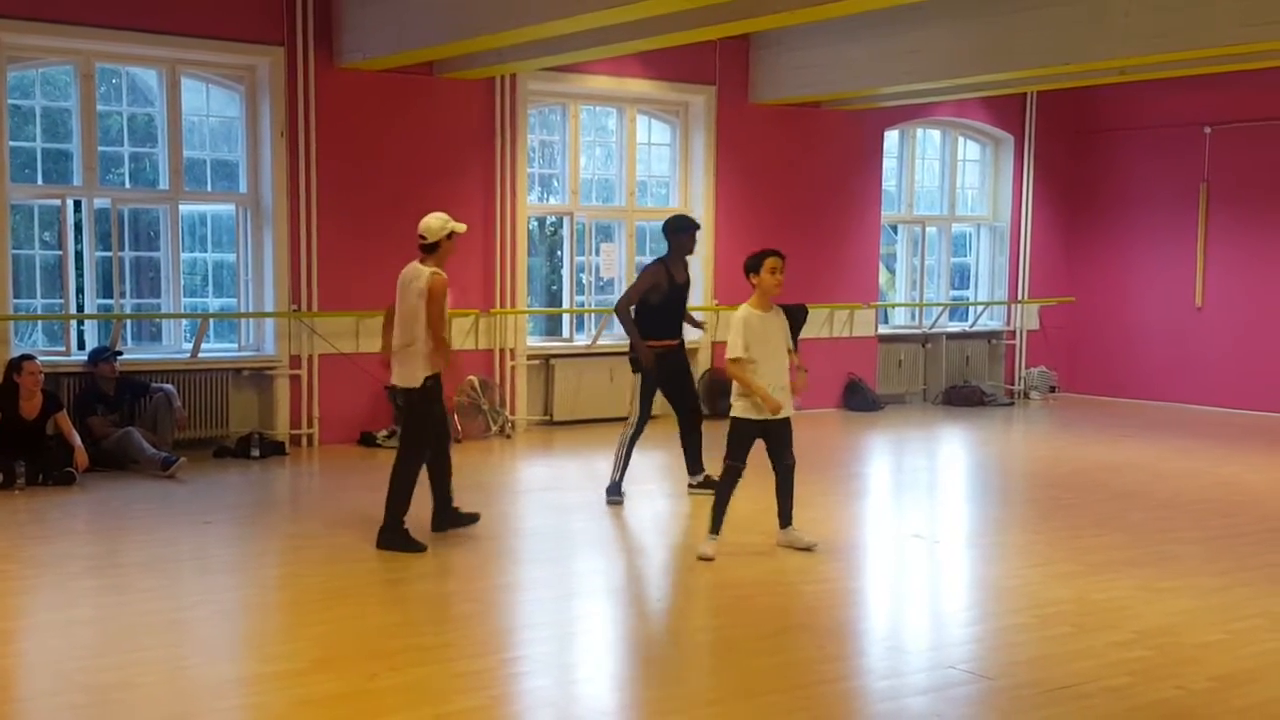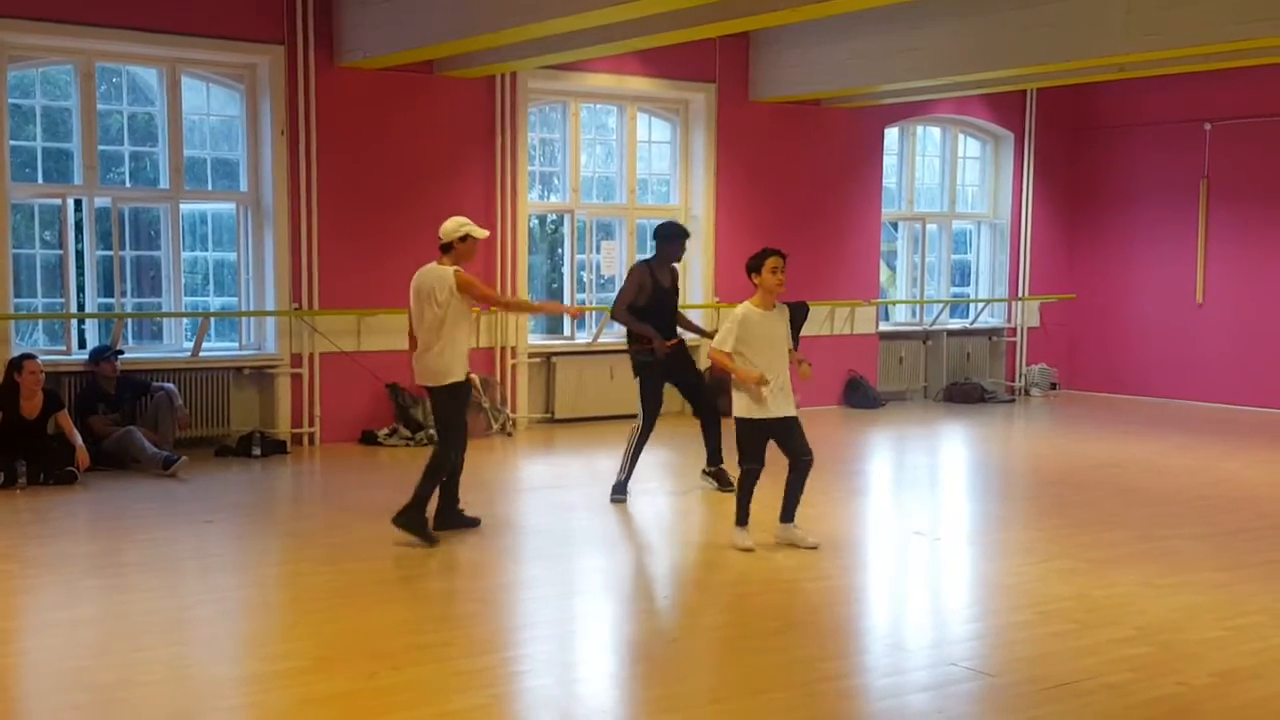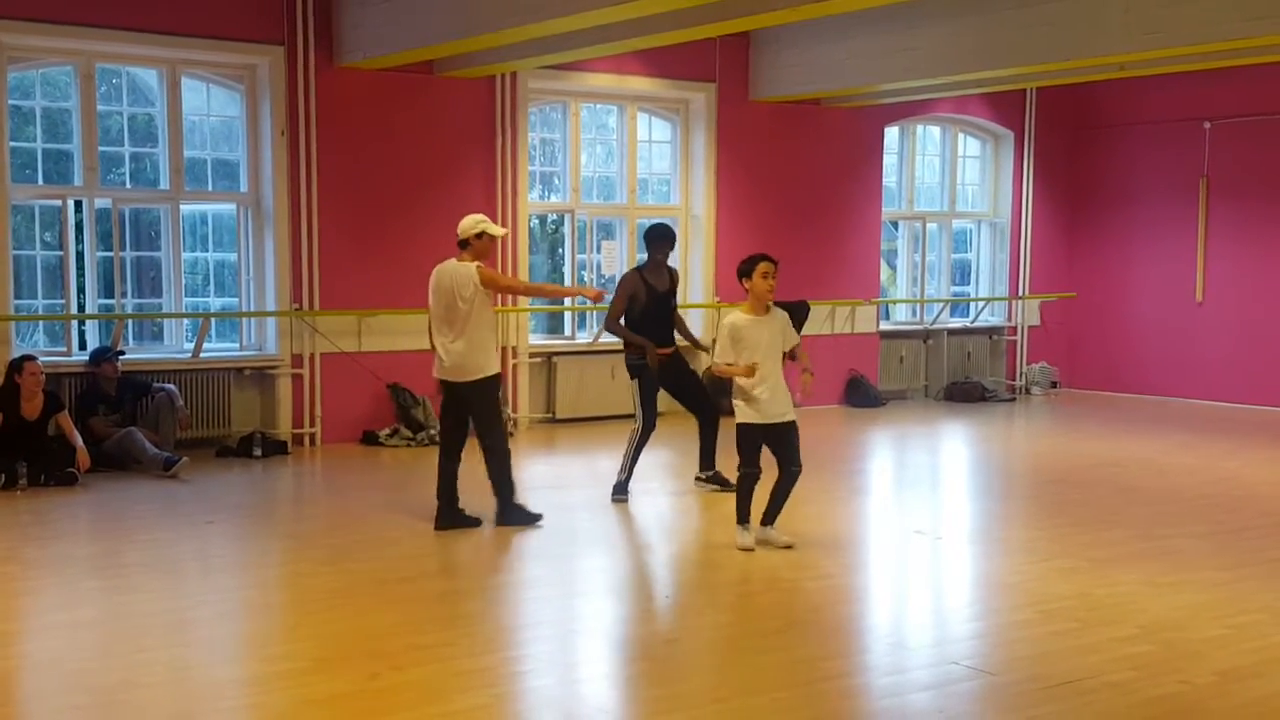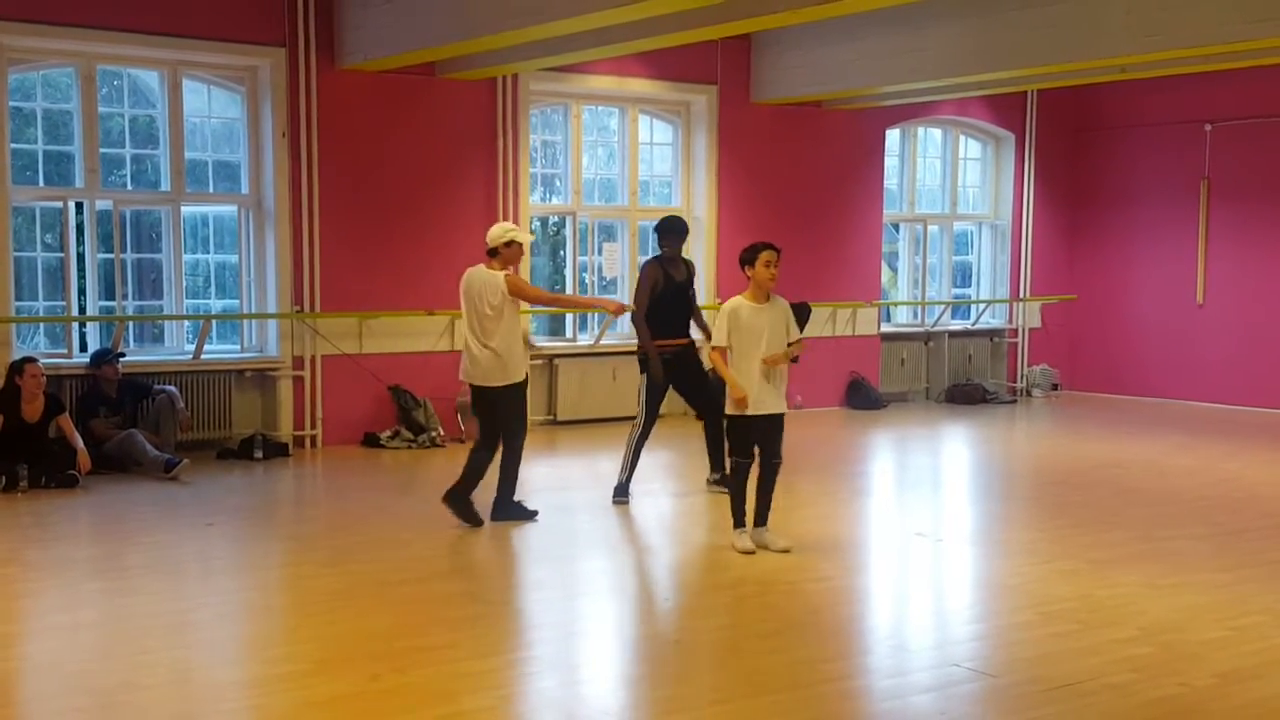
dt=0.3s
person 1, frame 1
left shoulder: (410, 270)
right shoulder: (436, 280)
left elbow: (391, 314)
right elbow: (438, 337)
left wrist: (389, 350)
left hip: (413, 367)
right hip: (423, 373)
left knee: (439, 442)
right knee: (413, 452)
left ankle: (444, 512)
right ankle: (392, 530)
person 1, frame 2
left shoulder: (421, 276)
right shoulder: (457, 277)
left elbow: (414, 329)
right elbow: (507, 303)
left wrist: (420, 363)
right wrist: (557, 308)
left hip: (429, 371)
right hip: (451, 373)
left knee: (451, 442)
right knee: (452, 445)
left ankle: (448, 510)
right ankle: (413, 511)
person 1, frame 3
left shoulder: (439, 273)
right shoulder: (479, 274)
left elbow: (433, 325)
right elbow: (530, 289)
right wrist: (579, 291)
left hip: (449, 369)
right hip: (479, 370)
left knee: (451, 441)
right knee: (495, 440)
left ankle: (448, 511)
right ankle: (507, 507)
person 1, frame 4
left shoulder: (470, 277)
right shoulder: (507, 281)
right elbow: (556, 301)
left wrist: (520, 337)
right wrist: (602, 303)
left hip: (477, 372)
right hip: (506, 373)
left knee: (488, 437)
right knee: (513, 437)
left ankle: (460, 493)
right ankle: (504, 503)
person 2, frame 1
left shoulder: (778, 314)
right shoulder: (742, 317)
right elbow: (731, 366)
left wrist: (799, 371)
right wrist: (763, 394)
left hip: (780, 408)
right hip: (747, 408)
left knee: (786, 466)
right knee: (733, 469)
left ankle: (786, 529)
right ankle: (712, 535)
person 2, frame 2
left shoulder: (783, 313)
right shoulder: (742, 315)
right elbow: (715, 353)
left wrist: (802, 363)
right wrist: (744, 374)
left hip: (783, 405)
right hip: (750, 406)
left knee: (803, 459)
right knee: (752, 467)
left ankle: (787, 525)
right ankle: (741, 526)
person 2, frame 3
left shoulder: (781, 317)
right shoulder: (732, 323)
left elbow: (795, 347)
right elbow: (717, 367)
left wrist: (806, 371)
right wrist: (739, 371)
left hip: (781, 409)
right hip: (749, 410)
left knee: (792, 468)
right knee: (750, 472)
left ankle: (766, 527)
right ankle: (743, 526)
person 2, frame 4
left shoulder: (781, 306)
right shoulder: (732, 308)
left elbow: (796, 344)
right elbow: (715, 352)
left wrist: (785, 355)
right wrist: (734, 384)
left hip: (774, 402)
right hip: (742, 404)
left knee: (772, 464)
right knee: (741, 465)
left ankle: (761, 529)
right ankle: (740, 529)
person 3, frame 1
left shoulder: (683, 265)
right shoulder: (655, 271)
right elbow: (621, 308)
left wrist: (690, 320)
right wrist: (639, 345)
left hip: (674, 351)
right hip: (649, 352)
left knee: (690, 413)
right knee: (639, 419)
left ankle: (697, 477)
right ankle: (615, 483)
person 3, frame 2
left shoulder: (672, 273)
right shoulder: (640, 272)
right elbow: (618, 313)
left wrist: (700, 331)
right wrist: (650, 333)
left hip: (676, 351)
right hip: (647, 356)
left knee: (709, 405)
right knee: (646, 421)
left ankle: (713, 467)
right ankle: (621, 482)
person 3, frame 3
left shoulder: (672, 275)
right shoulder: (632, 280)
right elbow: (611, 323)
left wrist: (694, 341)
right wrist: (644, 343)
left hip: (672, 358)
right hip: (642, 361)
left knee: (708, 408)
right knee: (646, 423)
left ankle: (707, 473)
right ankle: (622, 482)
person 3, frame 4
left shoulder: (688, 267)
right shoulder: (652, 268)
right elbow: (638, 315)
left wrist: (710, 335)
right wrist: (651, 357)
left hip: (685, 351)
right hip: (658, 353)
left knee: (713, 410)
right knee: (645, 420)
left ankle: (717, 475)
right ankle: (623, 484)
